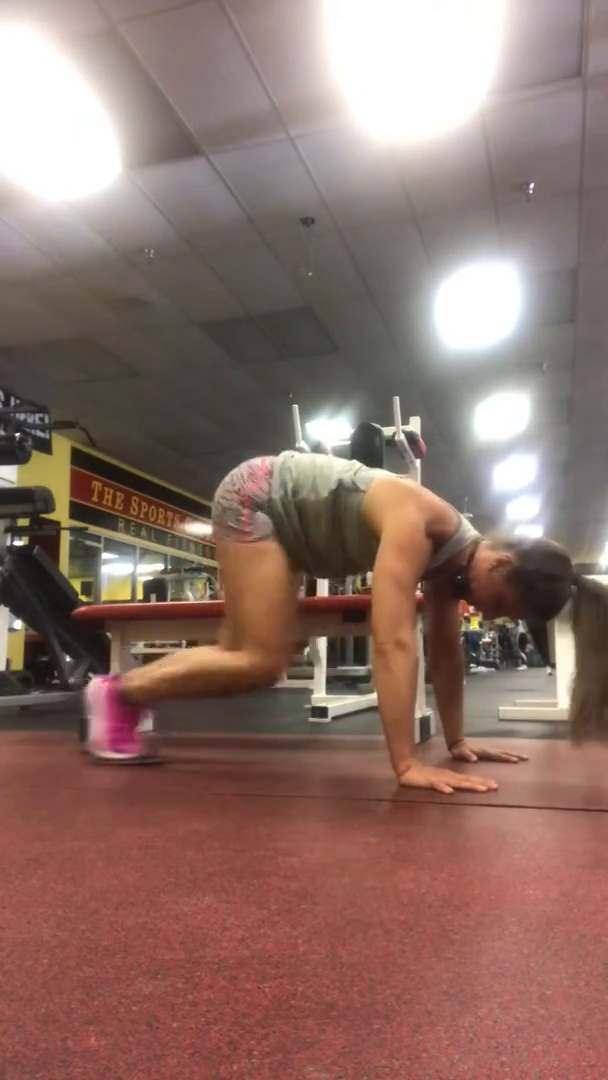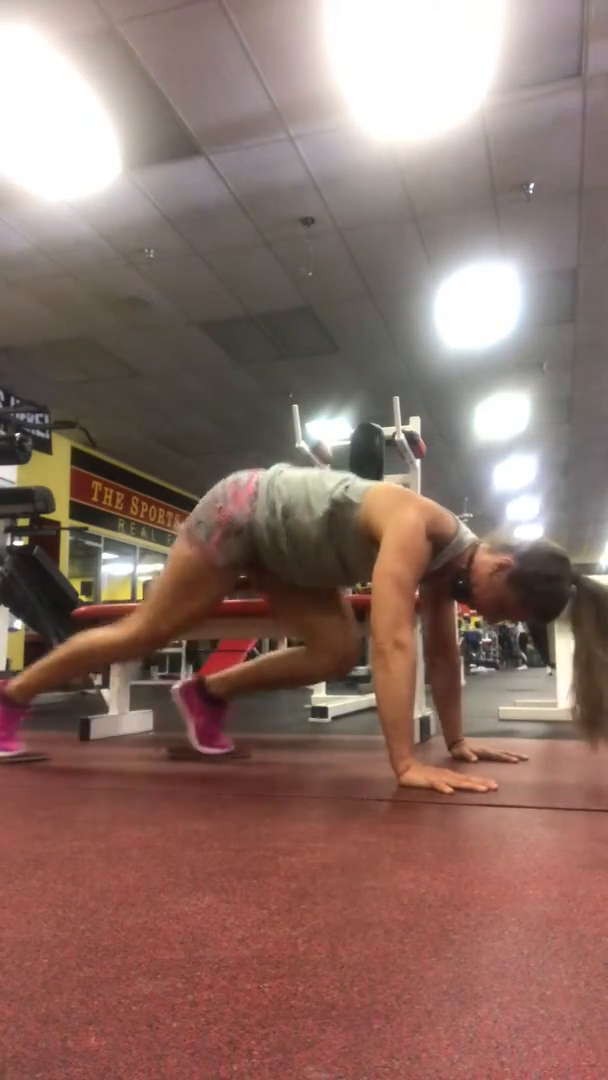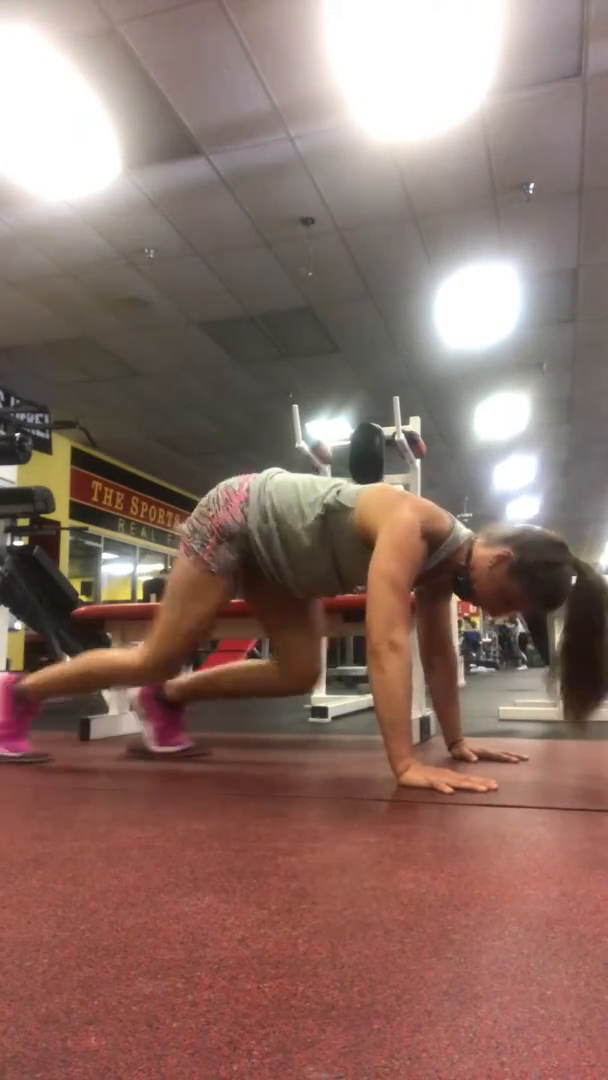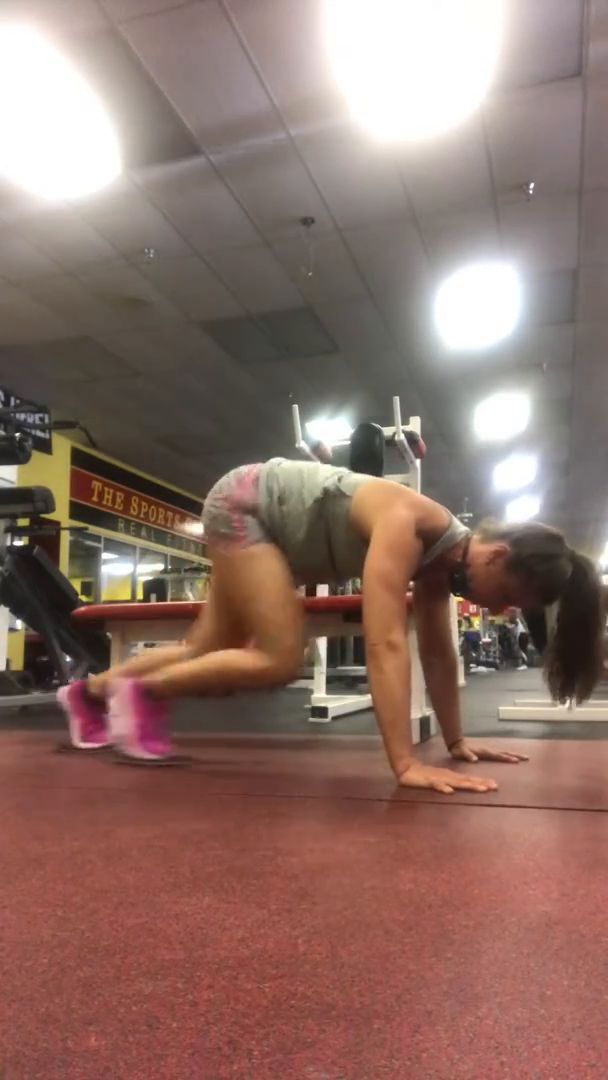
dt=0.2s
person 1, frame 1
left shoulder: (458, 553)
right shoulder: (414, 525)
left elbow: (445, 647)
right elbow: (394, 642)
left wrist: (457, 741)
right wrist: (407, 765)
left hip: (287, 519)
right hip: (254, 495)
left knee: (242, 653)
right knee: (258, 663)
left ankle: (121, 689)
right ankle: (122, 696)
person 1, frame 2
left shoulder: (446, 559)
right shoulder: (415, 530)
left elbow: (442, 651)
right elbow: (393, 645)
left wrist: (456, 743)
right wrist: (406, 765)
left hip: (275, 540)
right hip: (240, 512)
left knee: (337, 653)
right knee: (138, 637)
left ankle: (206, 695)
person 1, frame 3
left shoulder: (443, 558)
right shoulder: (410, 528)
left elbow: (438, 651)
right elbow: (388, 645)
left wrist: (456, 743)
right wrist: (406, 765)
left hip: (271, 544)
right hip: (236, 519)
left knee: (299, 673)
right knee: (152, 661)
left ankle: (168, 700)
person 1, frame 4
left shoulder: (443, 556)
right shoulder: (405, 525)
left elbow: (437, 648)
right elbow: (386, 643)
left wrist: (456, 741)
right wrist: (406, 764)
left hip: (273, 525)
right hip: (244, 502)
left knee: (207, 652)
right knee: (280, 661)
left ankle: (93, 693)
right ankle: (141, 690)
